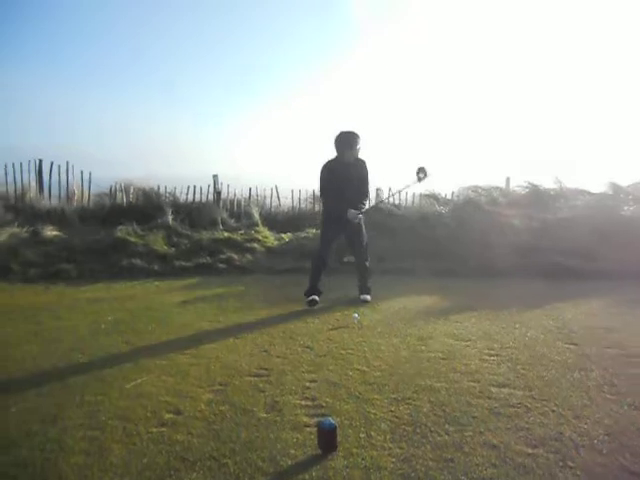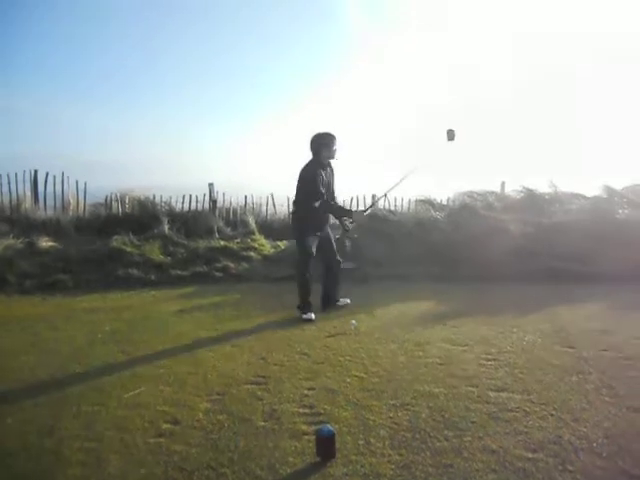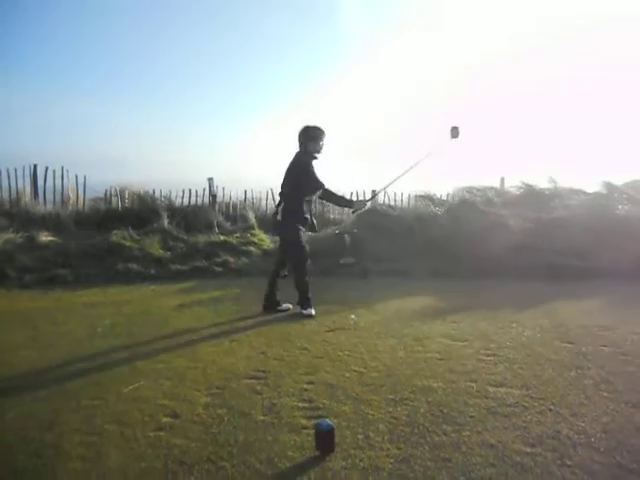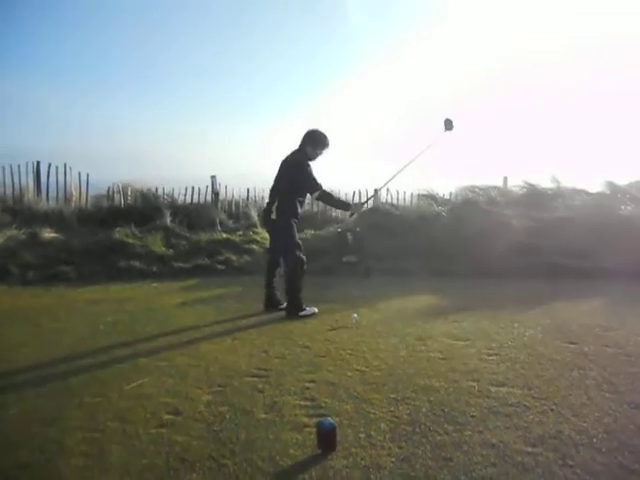
dt=0.3s
person 1, frame 1
left shoulder: (360, 165)
right shoulder: (329, 168)
left elbow: (364, 192)
right elbow: (326, 198)
left wrist: (359, 208)
right wrist: (346, 211)
left hip: (355, 214)
right hip: (332, 216)
left knee: (361, 253)
right knee: (322, 253)
left ankle: (364, 290)
right ankle: (313, 292)
person 1, frame 2
left shoulder: (327, 168)
right shoulder: (311, 172)
left elbow: (330, 197)
right elbow: (321, 202)
left wrist: (342, 218)
right wrist: (349, 214)
left hip: (320, 222)
right hip: (304, 224)
left knee: (333, 261)
right knee: (306, 264)
left ankle: (330, 298)
right ankle: (306, 307)
person 1, frame 3
left shoulder: (304, 161)
right shoulder: (302, 164)
right elbow: (321, 192)
left wrist: (310, 218)
right wrist: (351, 204)
left hip: (295, 217)
right hip: (289, 218)
left knee: (285, 260)
right knee: (300, 259)
left ankle: (271, 302)
right ankle: (305, 303)
person 1, frame 4
left shoulder: (294, 160)
right shoulder: (300, 165)
right elbow: (319, 194)
right wrist: (348, 207)
left hip: (276, 215)
right hip: (281, 217)
left knee: (276, 258)
right knee: (296, 260)
left ankle: (272, 301)
right ankle: (295, 306)
